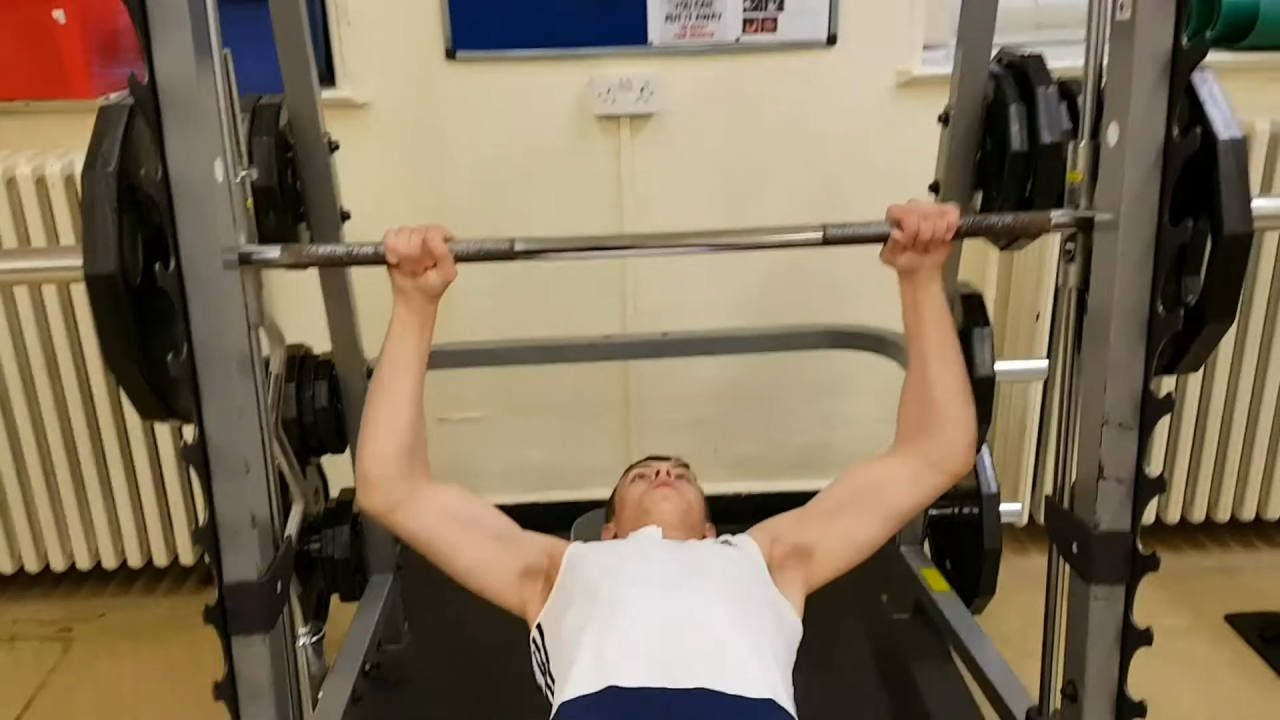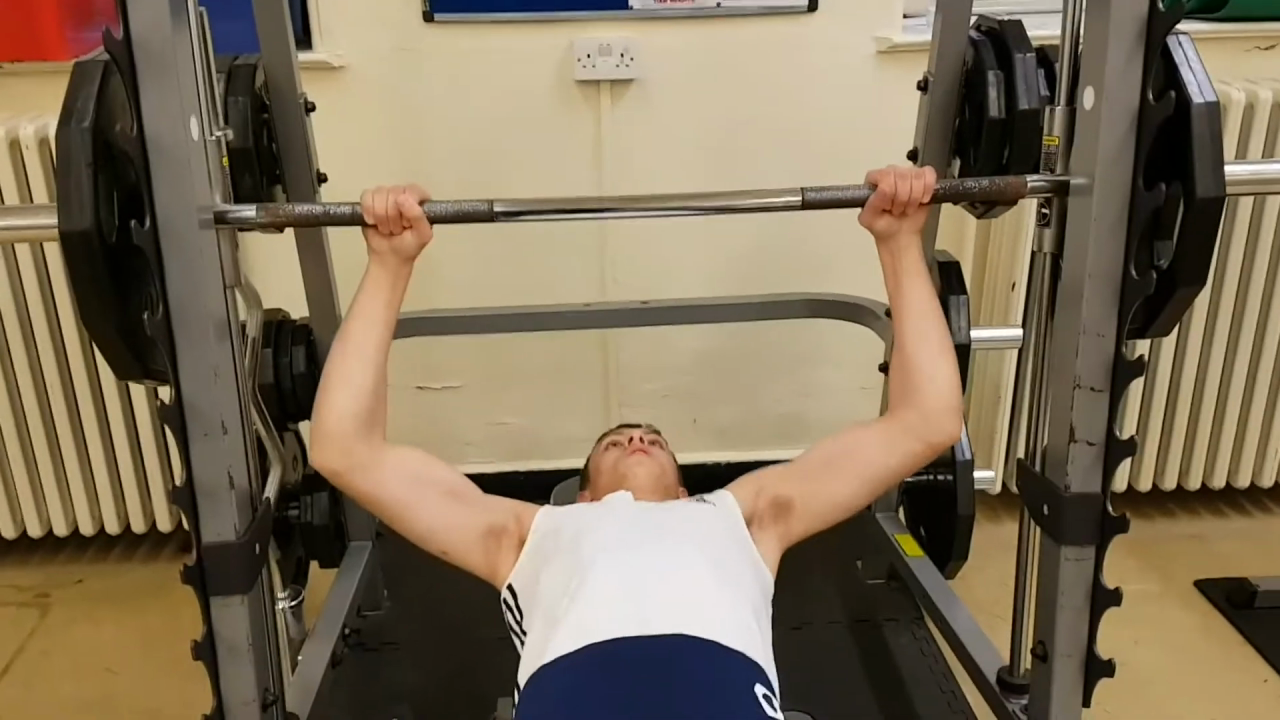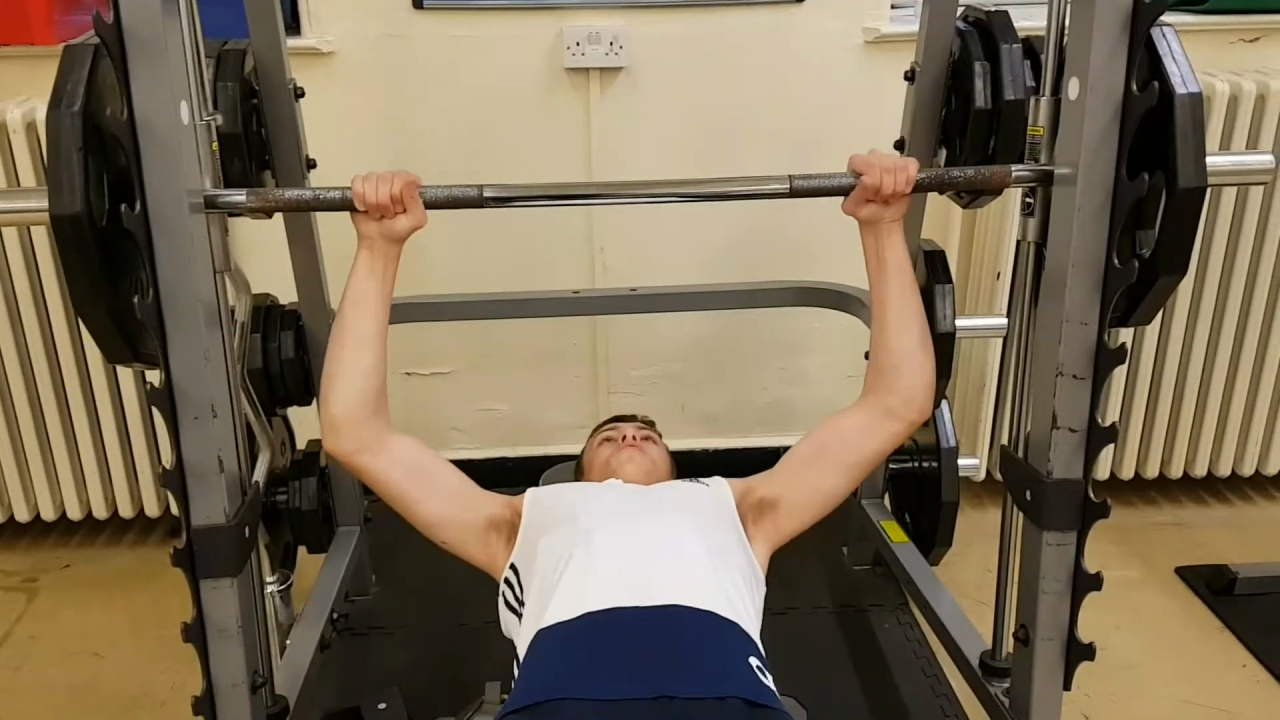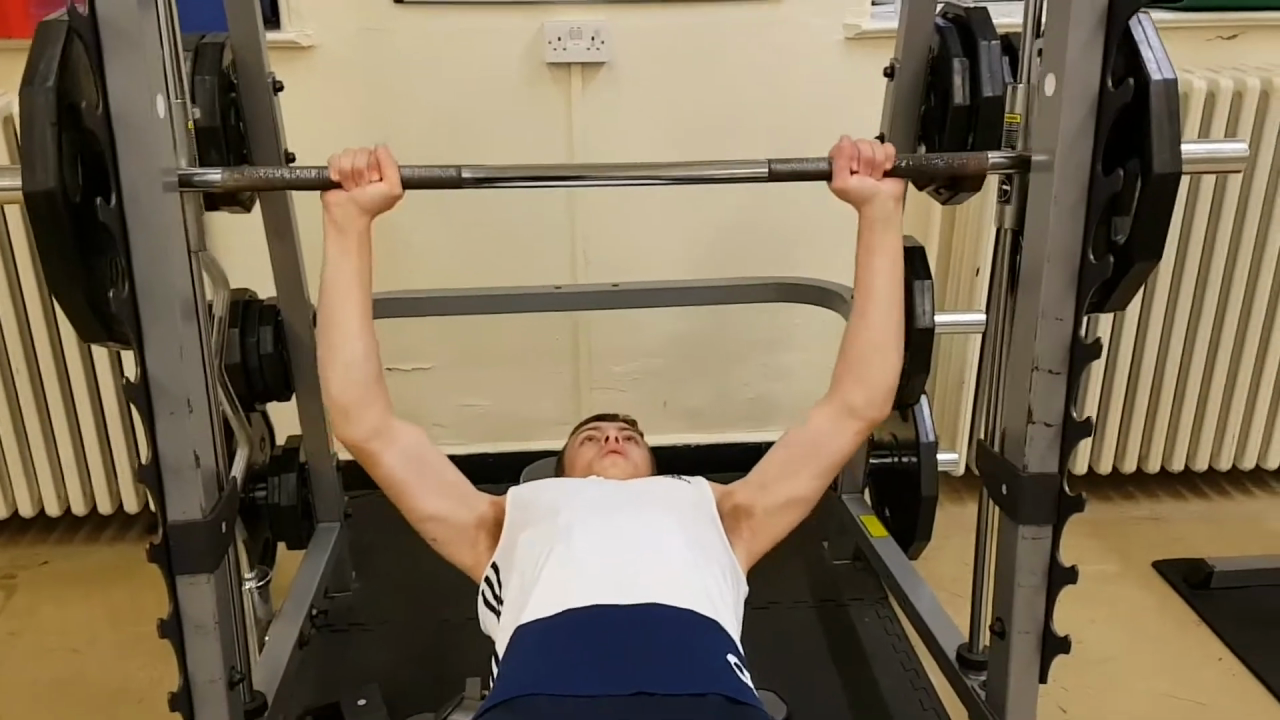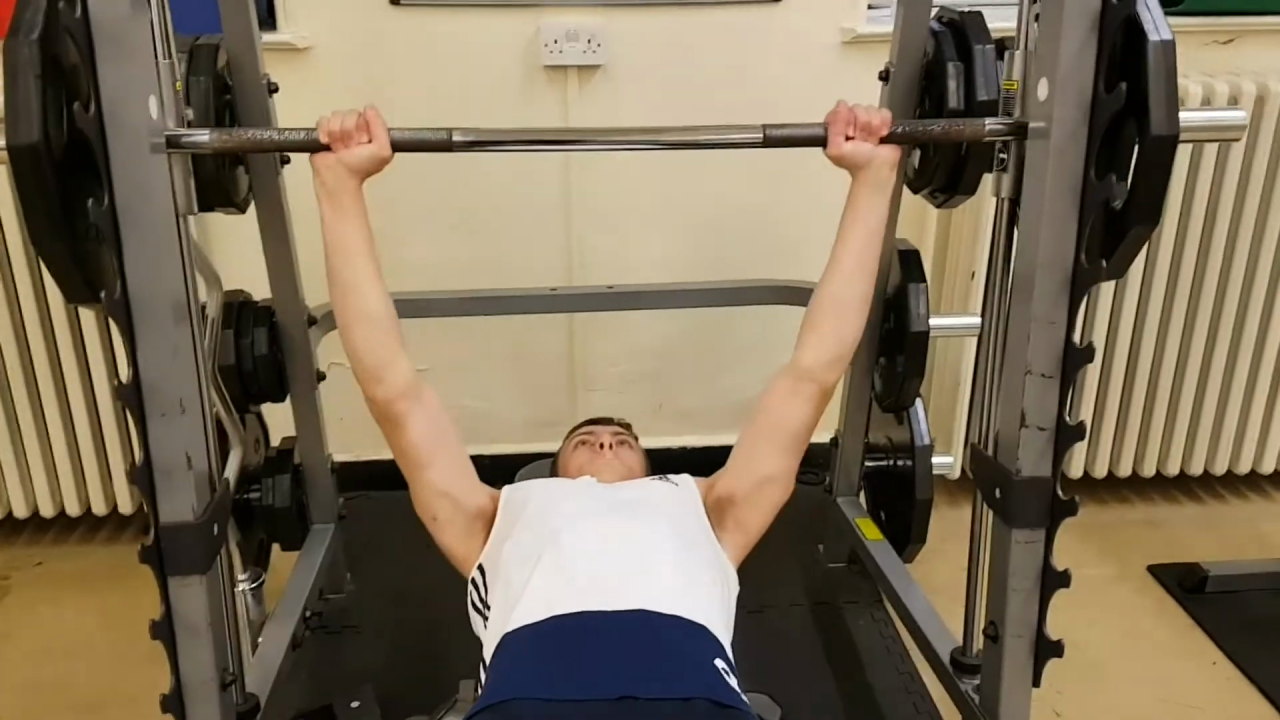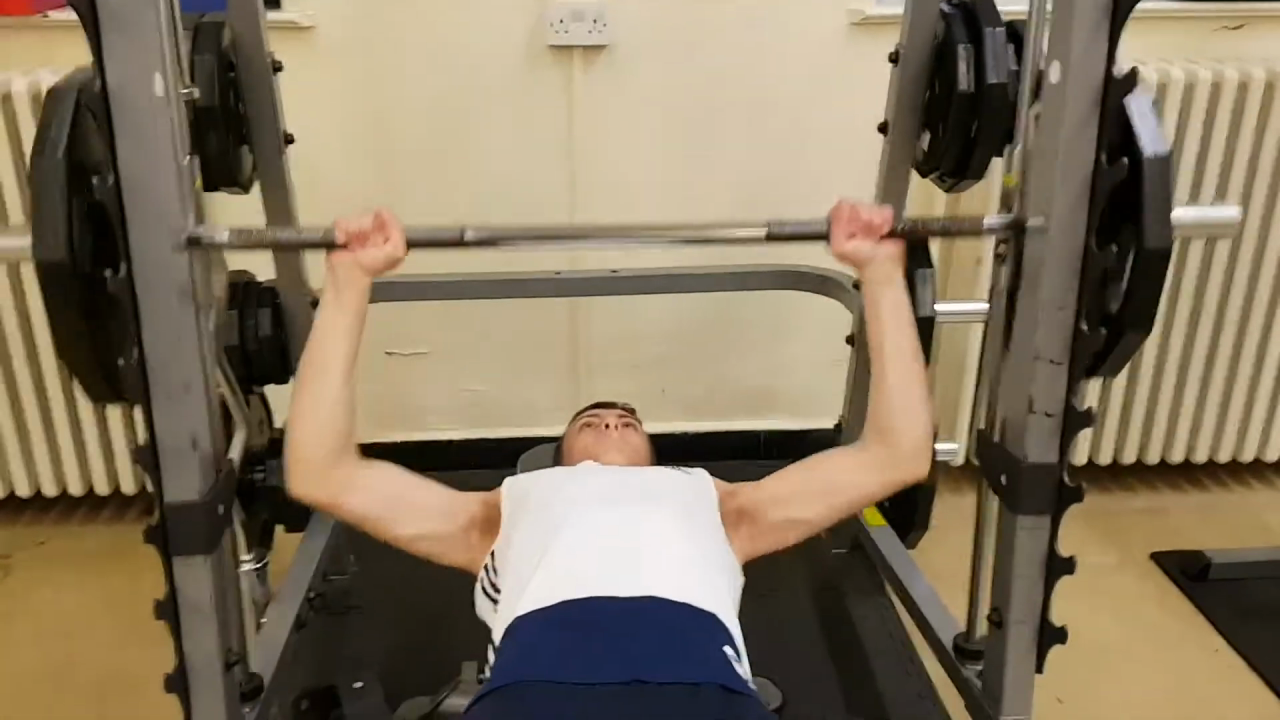
dt=0.5s
person 1, frame 1
left shoulder: (765, 558)
right shoulder: (561, 570)
left elbow: (936, 457)
right elbow: (389, 487)
left wrist: (920, 278)
right wrist: (416, 302)
person 1, frame 2
left shoulder: (739, 514)
right shoulder: (531, 532)
left elbow: (928, 421)
right elbow: (344, 448)
left wrist: (899, 241)
right wrist: (390, 261)
person 1, frame 3
left shoulder: (733, 507)
right shoulder: (528, 517)
left elbow: (896, 405)
right elbow: (355, 433)
left wrist: (884, 227)
right wrist: (379, 244)
person 1, frame 4
left shoulder: (712, 509)
right shoulder: (510, 516)
left elbow: (859, 402)
right elbow: (362, 420)
left wrist: (878, 208)
right wrist: (349, 219)
person 1, frame 5
left shoulder: (700, 505)
right shoulder: (503, 513)
left elbow: (814, 369)
right elbow: (390, 382)
left wrist: (872, 175)
right wrist: (340, 181)
person 1, frame 6
left shoulder: (710, 501)
right shoulder: (509, 510)
left elbow: (898, 455)
right elbow: (320, 471)
left wrist: (881, 270)
right wrist: (350, 278)
